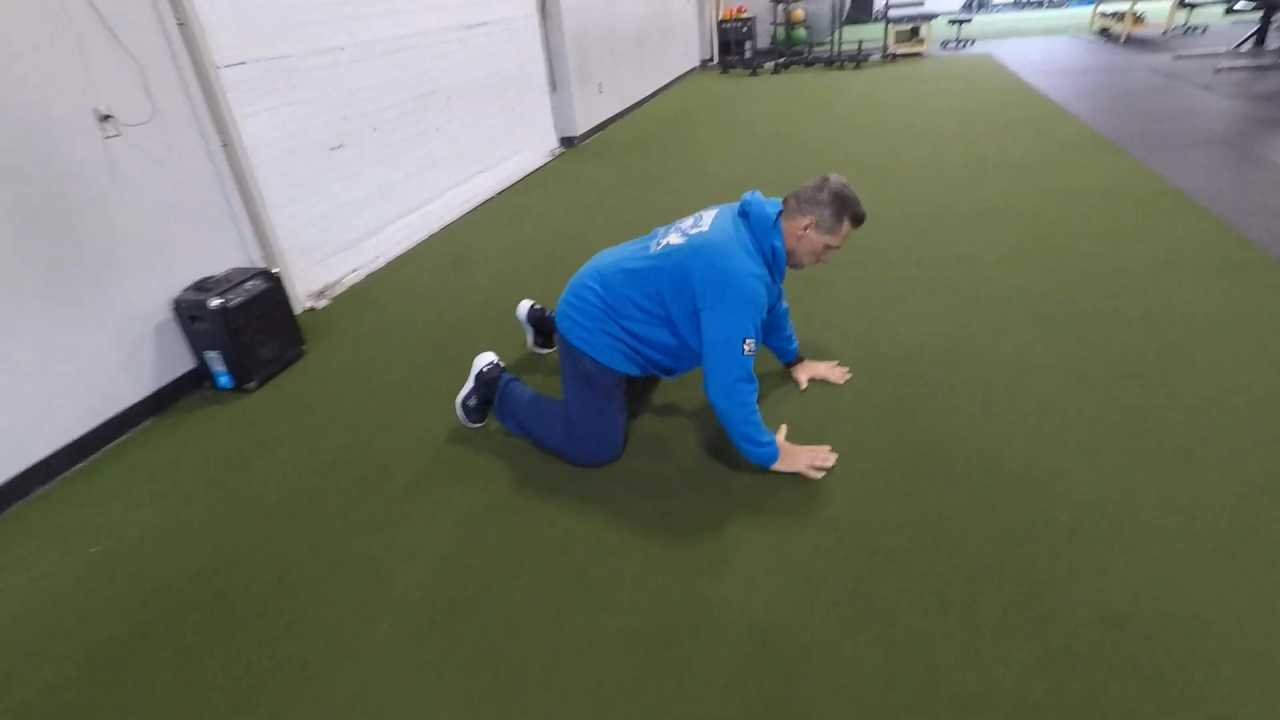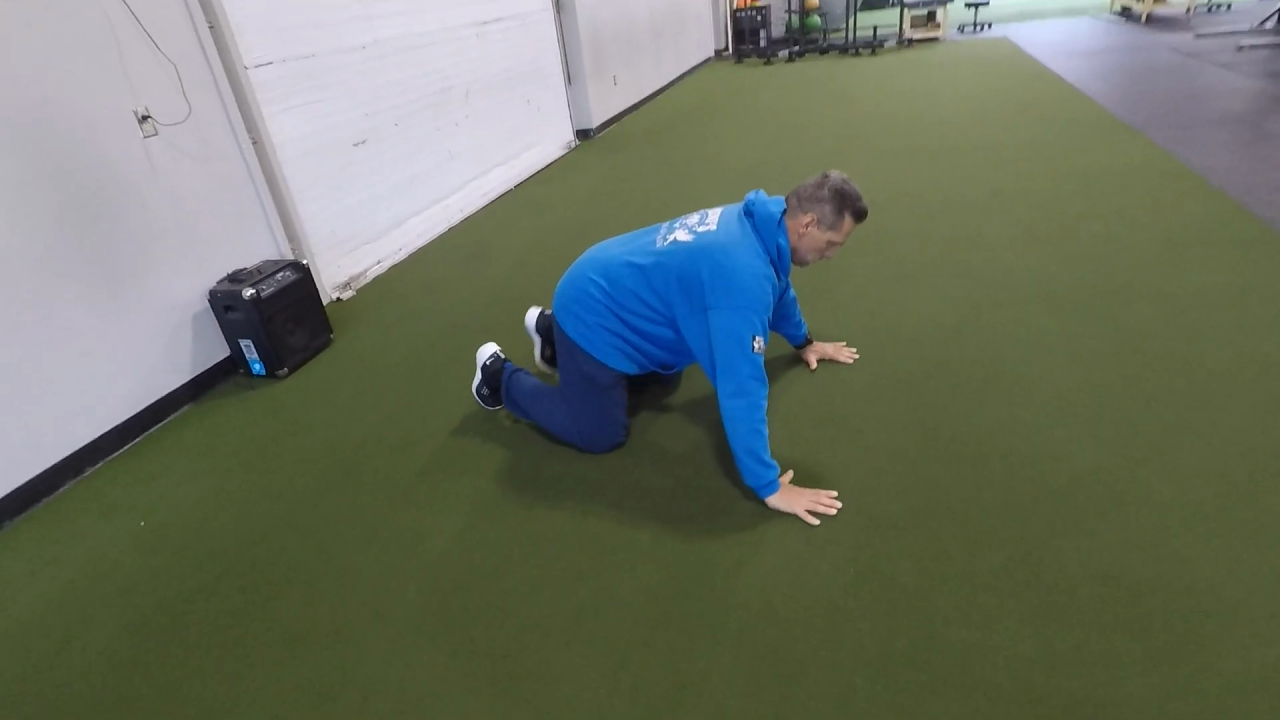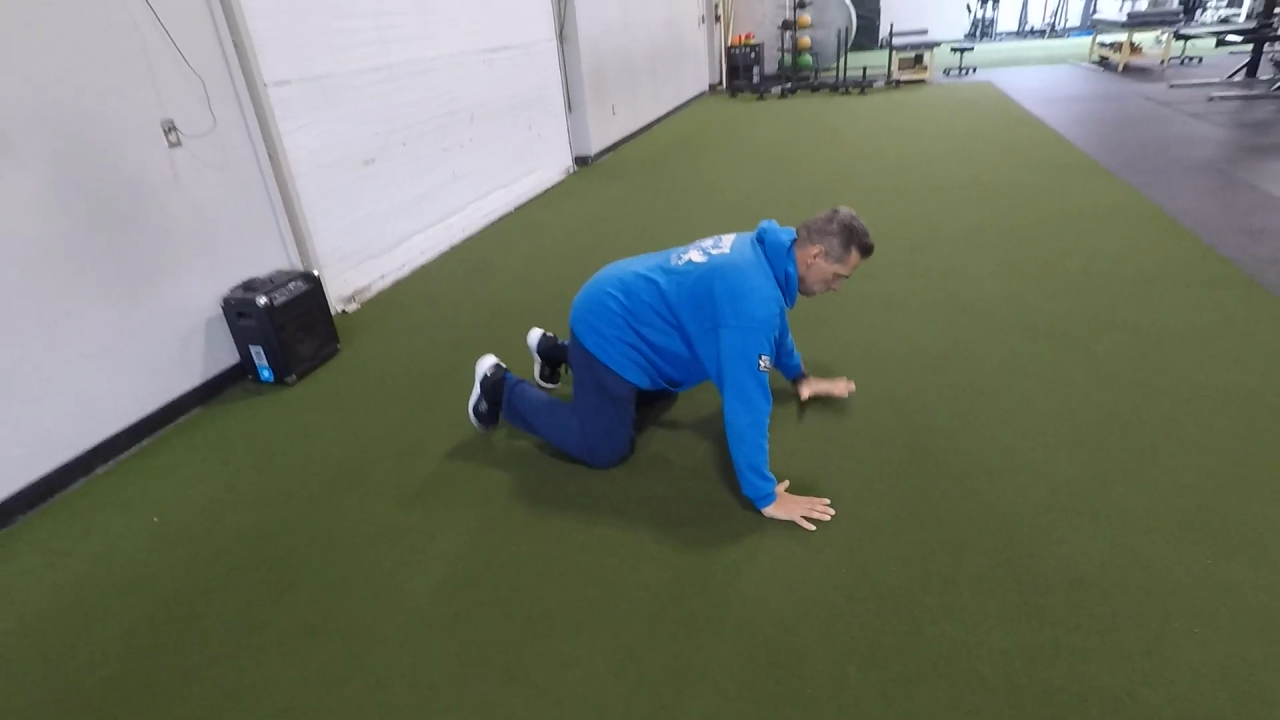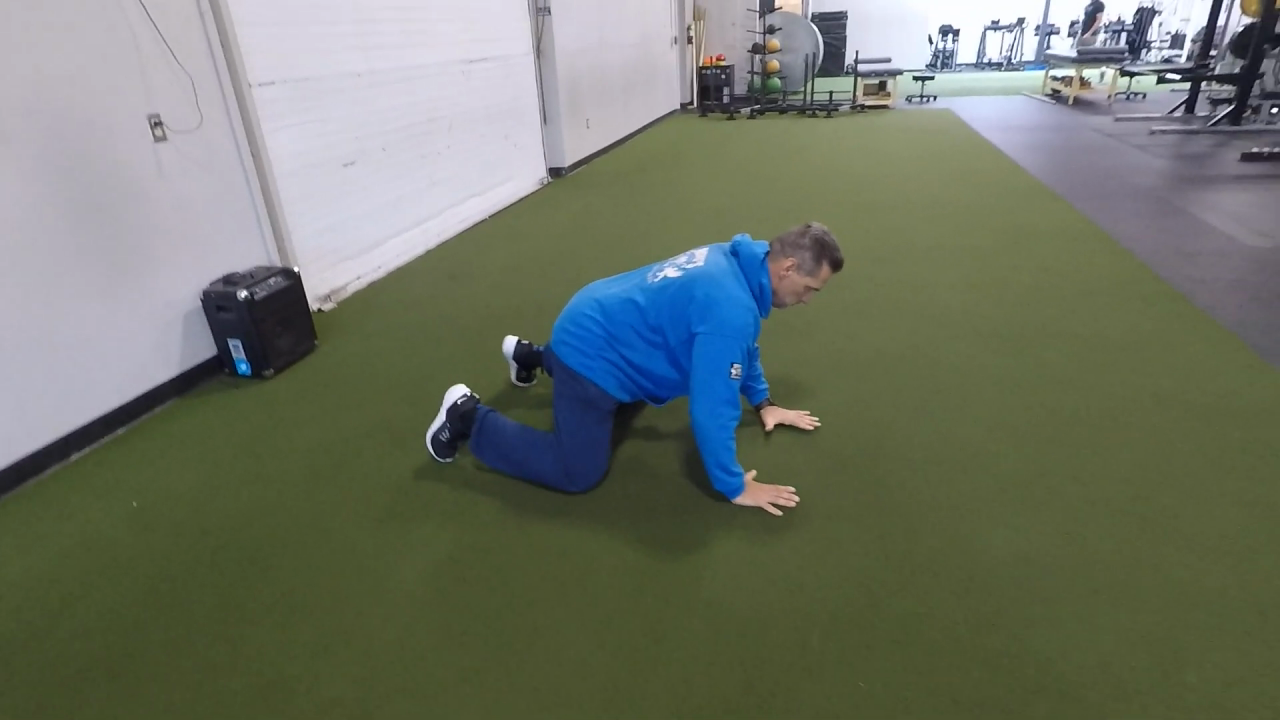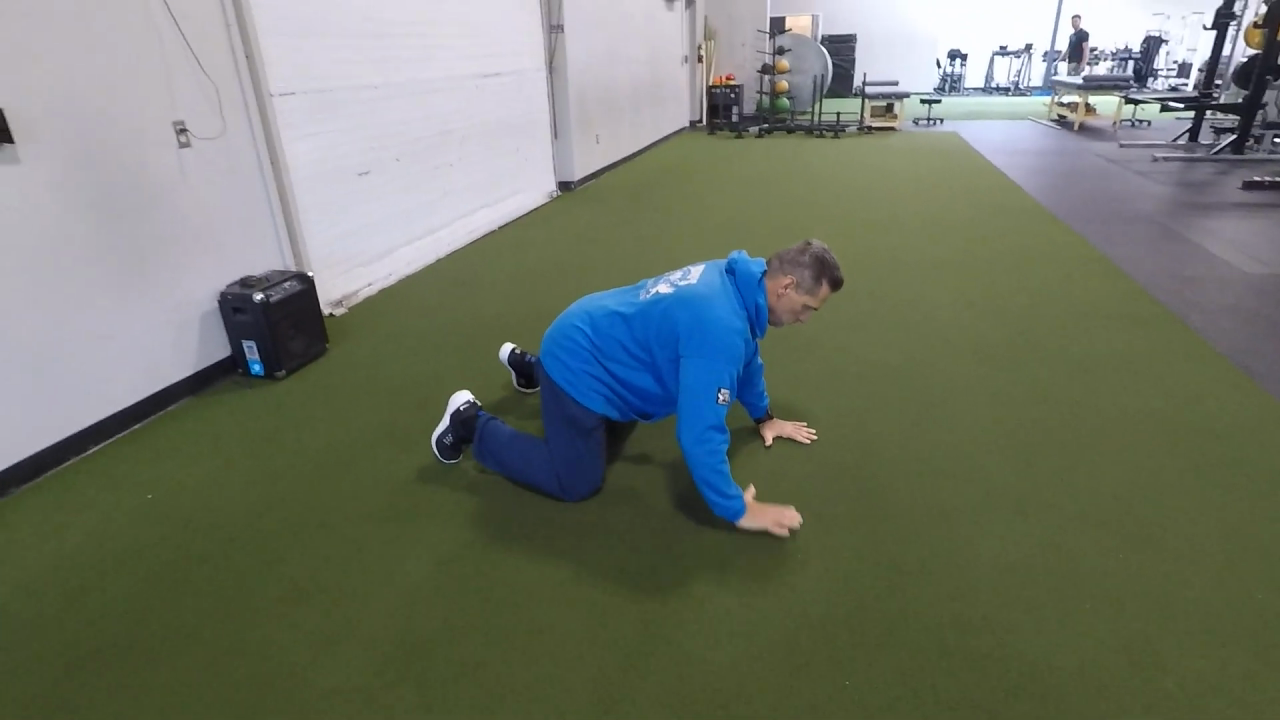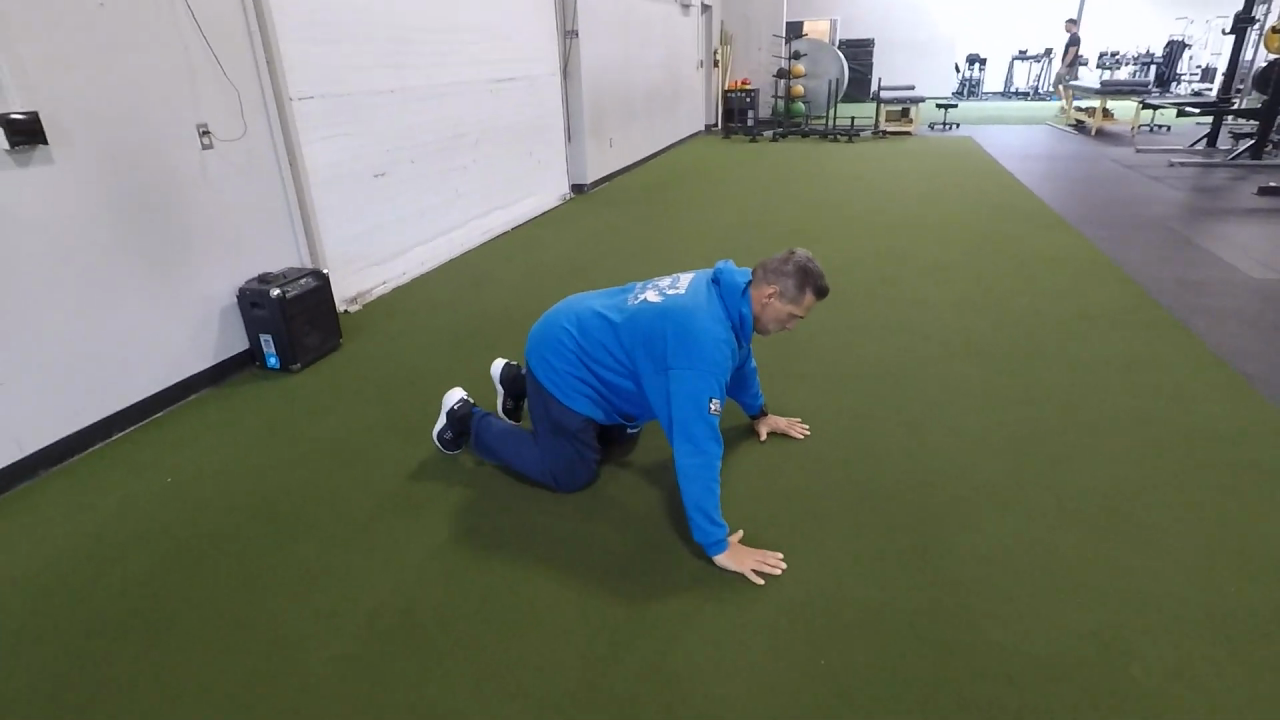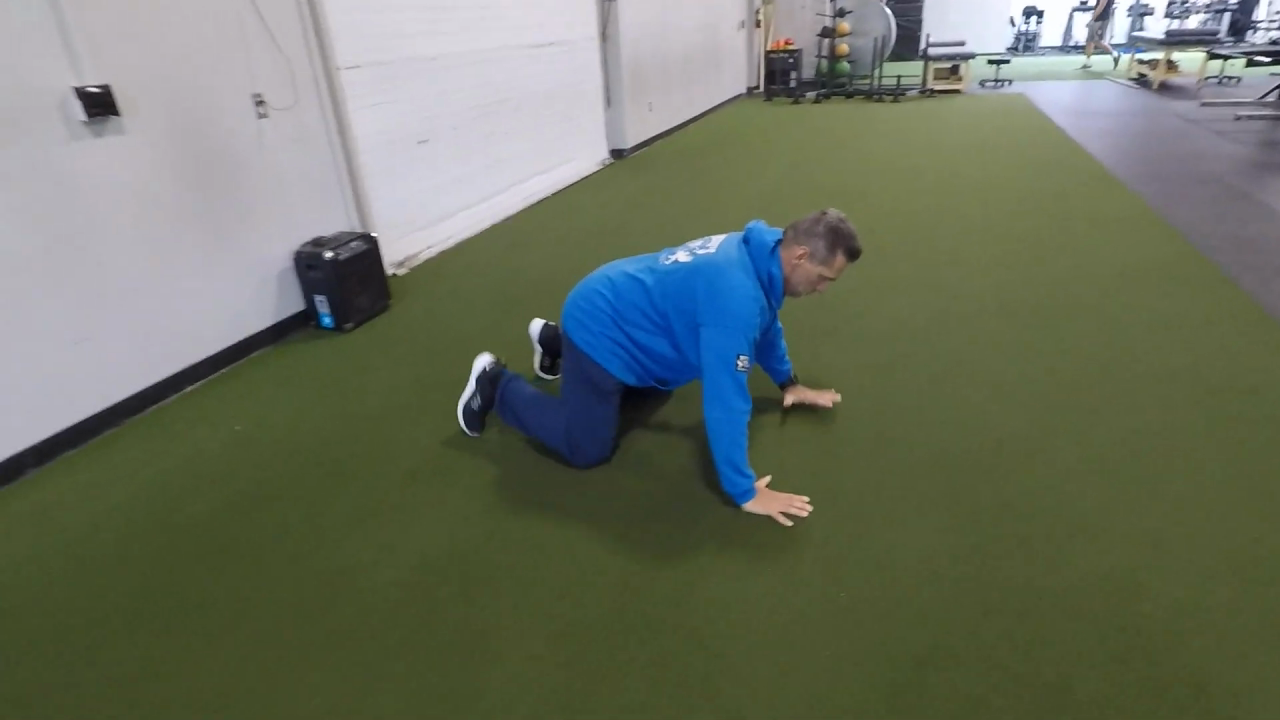
dt=0.4s
person 1, frame 1
left shoulder: (754, 223)
right shoulder: (738, 276)
left elbow: (770, 300)
right elbow: (729, 384)
left wrist: (793, 360)
right wrist: (769, 455)
left hip: (609, 296)
right hip: (596, 327)
left knee: (645, 371)
right knee: (595, 447)
left ankle: (545, 321)
right ankle: (495, 386)
person 1, frame 2
left shoulder: (757, 223)
right shoulder: (744, 273)
left elbow: (777, 289)
right elbow: (741, 389)
left wrist: (804, 342)
right wrist: (769, 486)
left hip: (606, 285)
right hip: (594, 316)
left knee: (666, 375)
right knee: (602, 435)
left ankle: (553, 328)
right ankle: (500, 375)
person 1, frame 3
left shoulder: (766, 252)
right shoulder: (754, 297)
right elbow: (746, 404)
left wrist: (799, 376)
right wrist: (765, 496)
left hip: (617, 303)
right hip: (608, 328)
left knee: (658, 394)
right knee: (606, 449)
left ankle: (556, 350)
right ankle: (500, 388)
person 1, frame 4
left shoulder: (737, 263)
right shoulder: (731, 308)
left elbow: (742, 347)
right elbow: (714, 408)
left wrist: (763, 403)
right wrist: (733, 487)
left hip: (596, 323)
right hip: (590, 351)
left knee: (631, 399)
right knee: (578, 473)
left ankle: (533, 355)
right ankle: (468, 417)
person 1, frame 5
left shoulder: (738, 280)
right shoulder: (721, 326)
left elbow: (746, 357)
right elbow: (700, 434)
left wrist: (763, 416)
right wrist: (737, 510)
left hip: (590, 336)
right hip: (579, 364)
left knee: (621, 420)
right knee: (577, 483)
left ankle: (528, 365)
right ankle: (471, 423)
person 1, frame 6
left shoulder: (727, 290)
right shoulder: (706, 337)
left elbow: (738, 357)
right elbow: (697, 448)
left wrist: (759, 412)
right wrist: (717, 544)
left hip: (577, 333)
right hip: (563, 361)
left knee: (620, 438)
right knee: (573, 474)
left ankle: (519, 382)
right ankle: (468, 418)
person 1, frame 7
left shoulder: (757, 254)
right shoulder: (736, 296)
left elbow: (765, 324)
right elbow: (726, 402)
left wrist: (788, 383)
right wrist: (745, 492)
left hip: (619, 306)
right hip: (599, 329)
left knee: (650, 392)
right knee: (588, 448)
left ankle: (556, 341)
right ankle: (496, 385)
